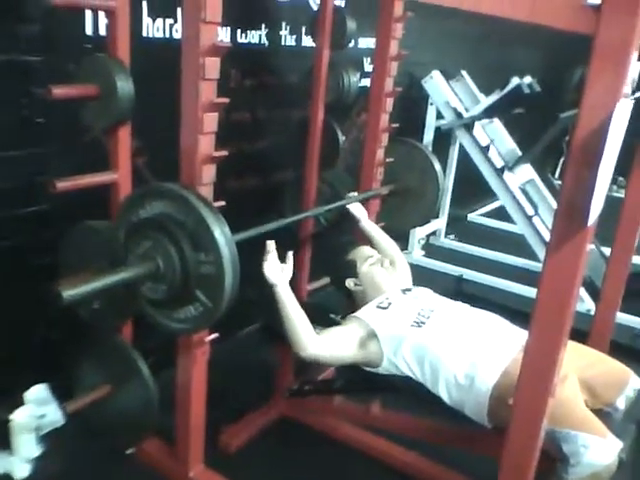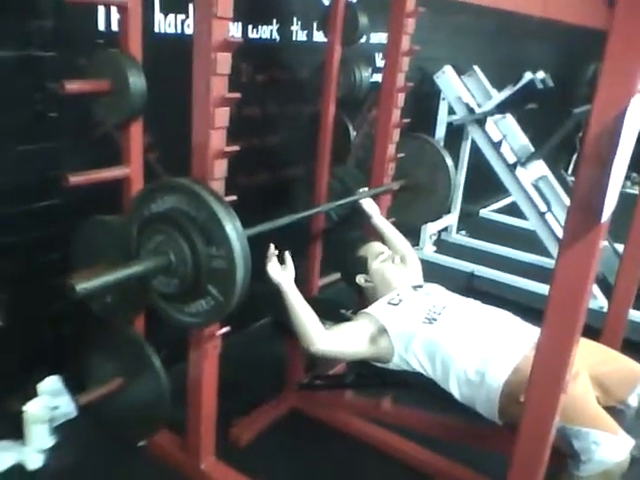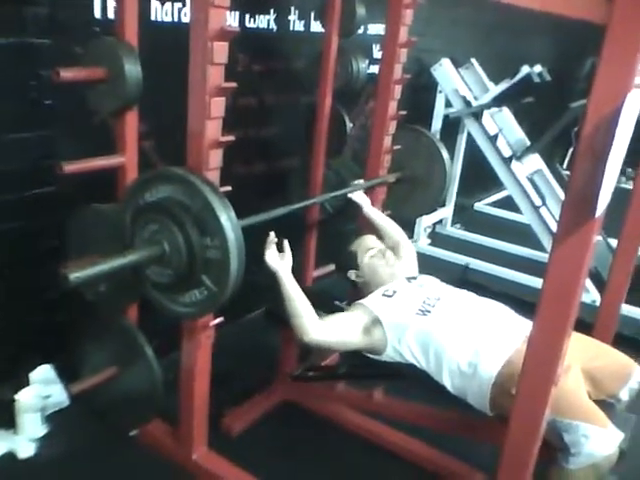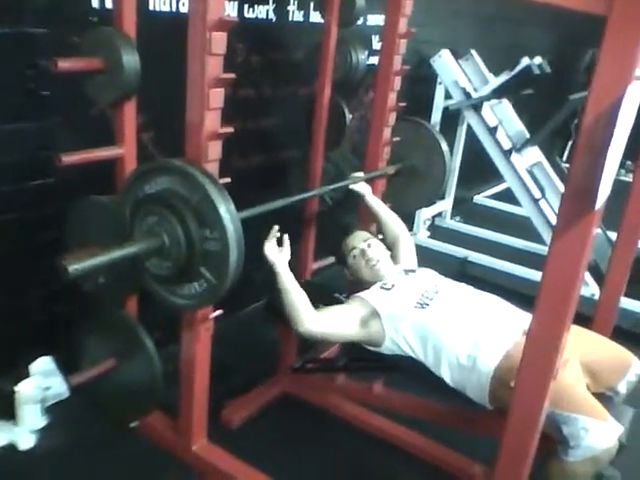
dt=0.5s
person 1, frame 1
left shoulder: (407, 292)
right shoulder: (365, 328)
left elbow: (397, 256)
right elbow: (309, 346)
left wrist: (362, 220)
right wrist: (280, 284)
left hip: (528, 347)
right hip: (501, 379)
person 1, frame 2
left shoulder: (416, 288)
right shoulder: (375, 325)
left elbow: (408, 253)
right elbow: (319, 342)
left wrist: (375, 216)
right wrist: (286, 284)
left hip: (538, 342)
right hip: (511, 375)
person 1, frame 3
left shoulder: (410, 278)
right shoulder: (368, 317)
left elbow: (401, 242)
right elbow: (312, 332)
left wrist: (366, 208)
right wrist: (283, 273)
left hip: (531, 335)
right hip: (502, 368)
right knee: (597, 449)
person 1, frame 4
left shoulder: (407, 272)
right shoulder: (366, 309)
left elbow: (401, 234)
right elbow: (308, 323)
left wrist: (369, 197)
right wrist: (280, 266)
left hip: (529, 327)
right hip: (501, 361)
right knee: (596, 441)
